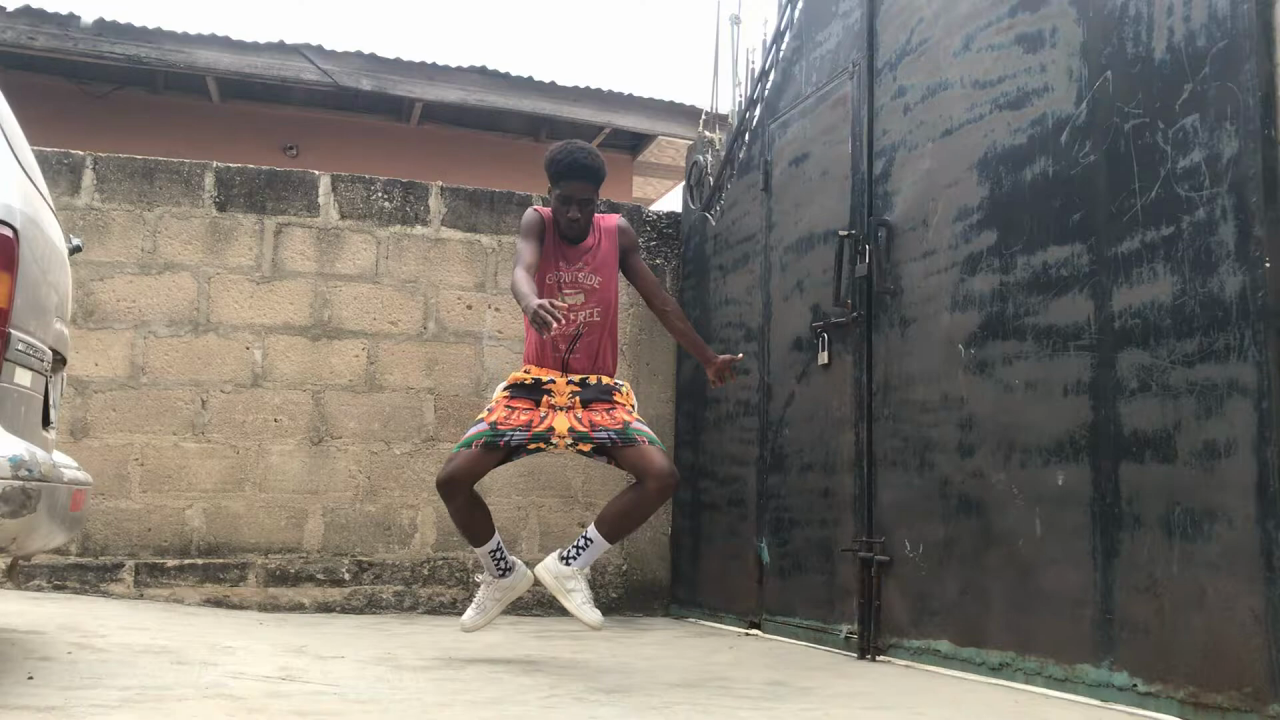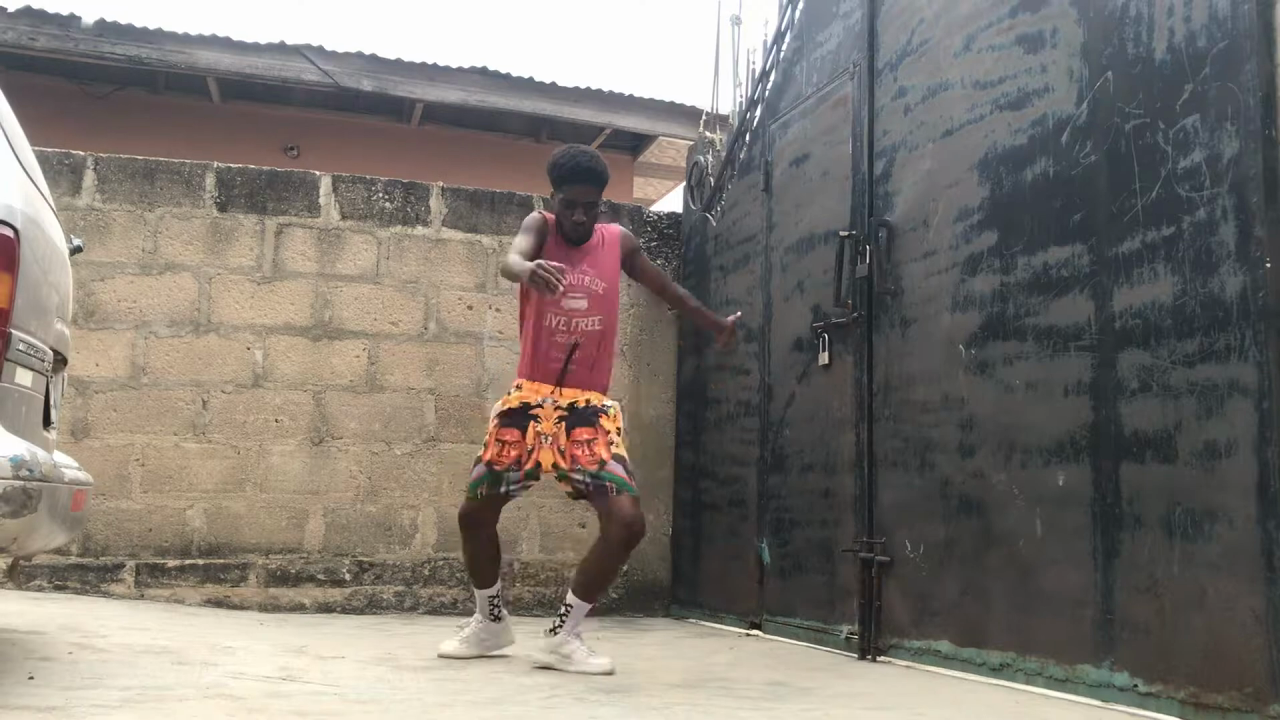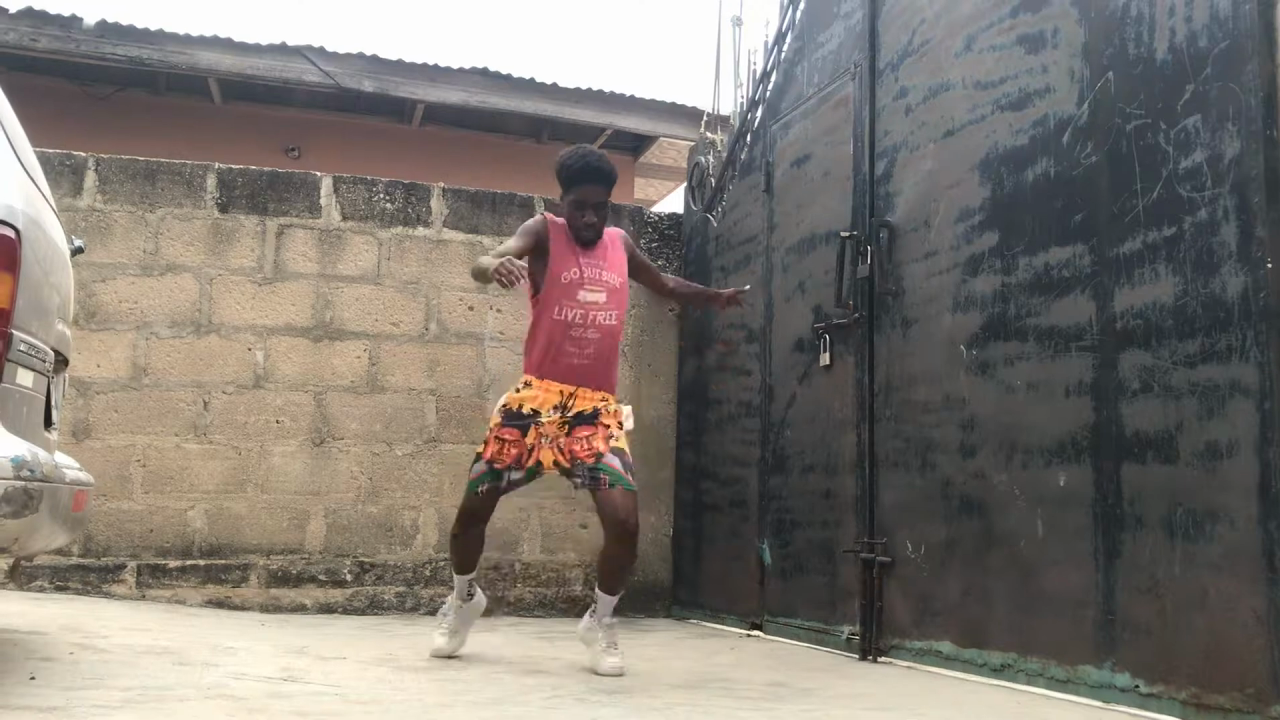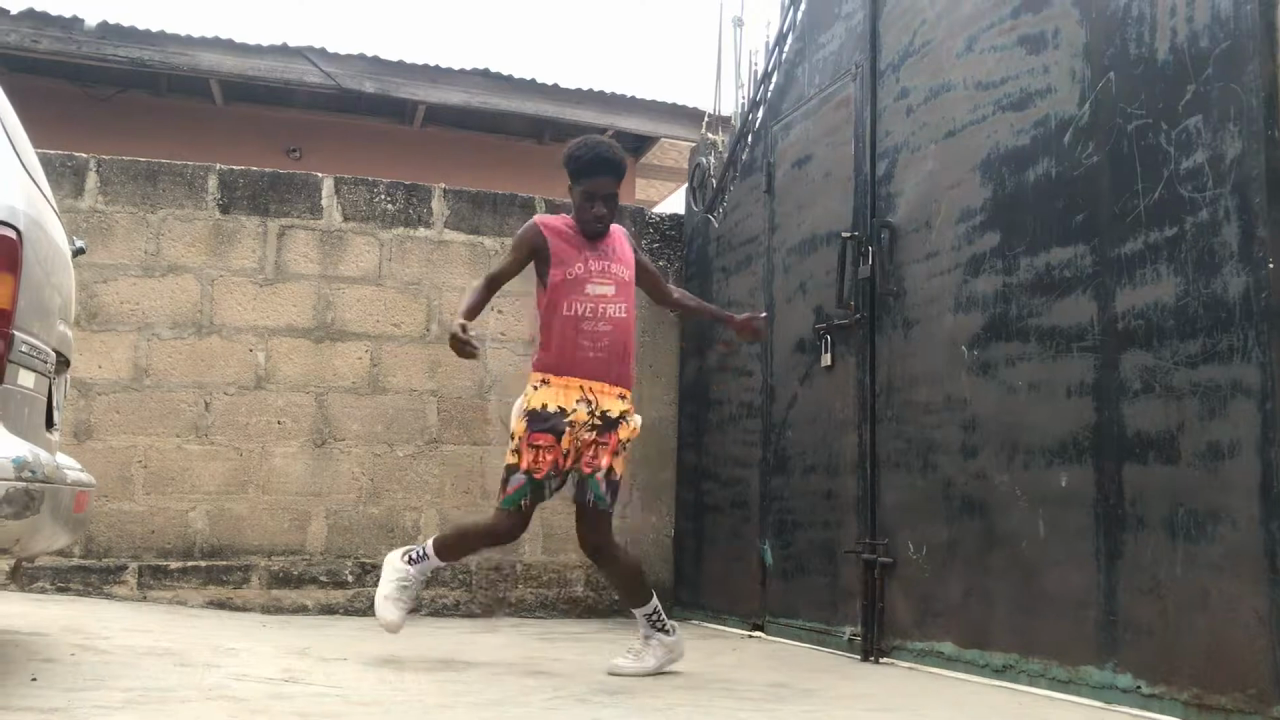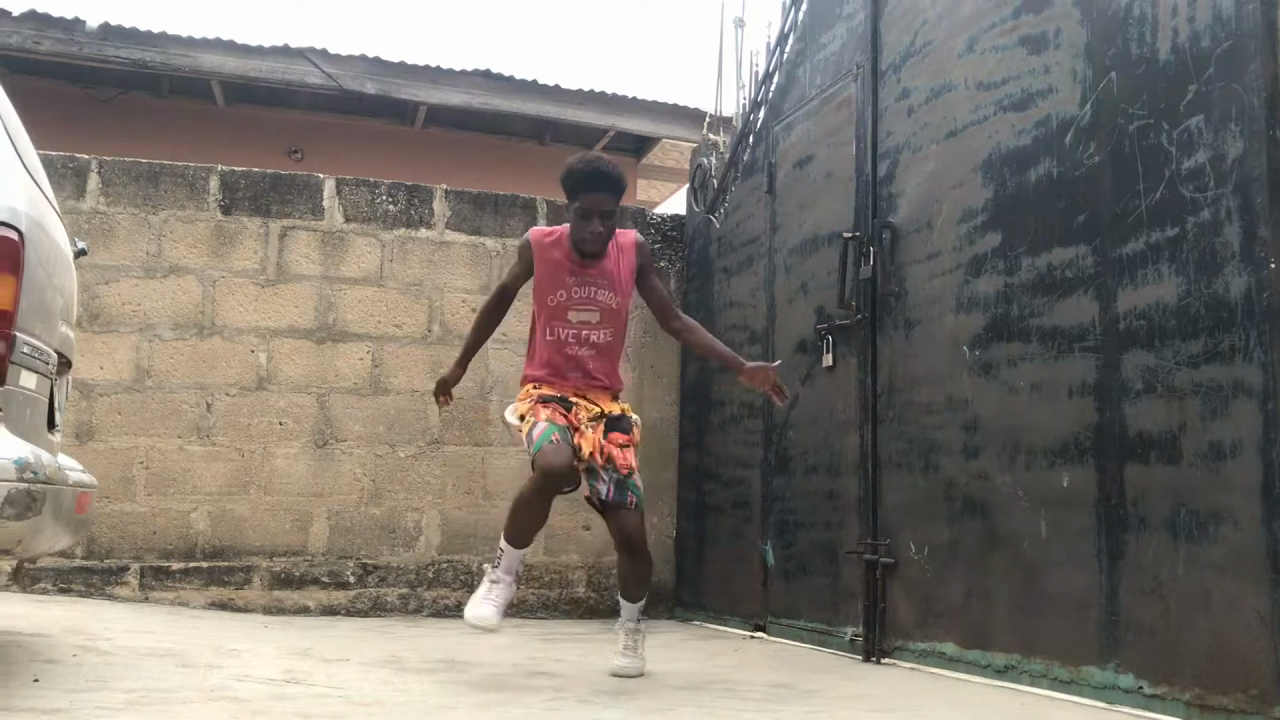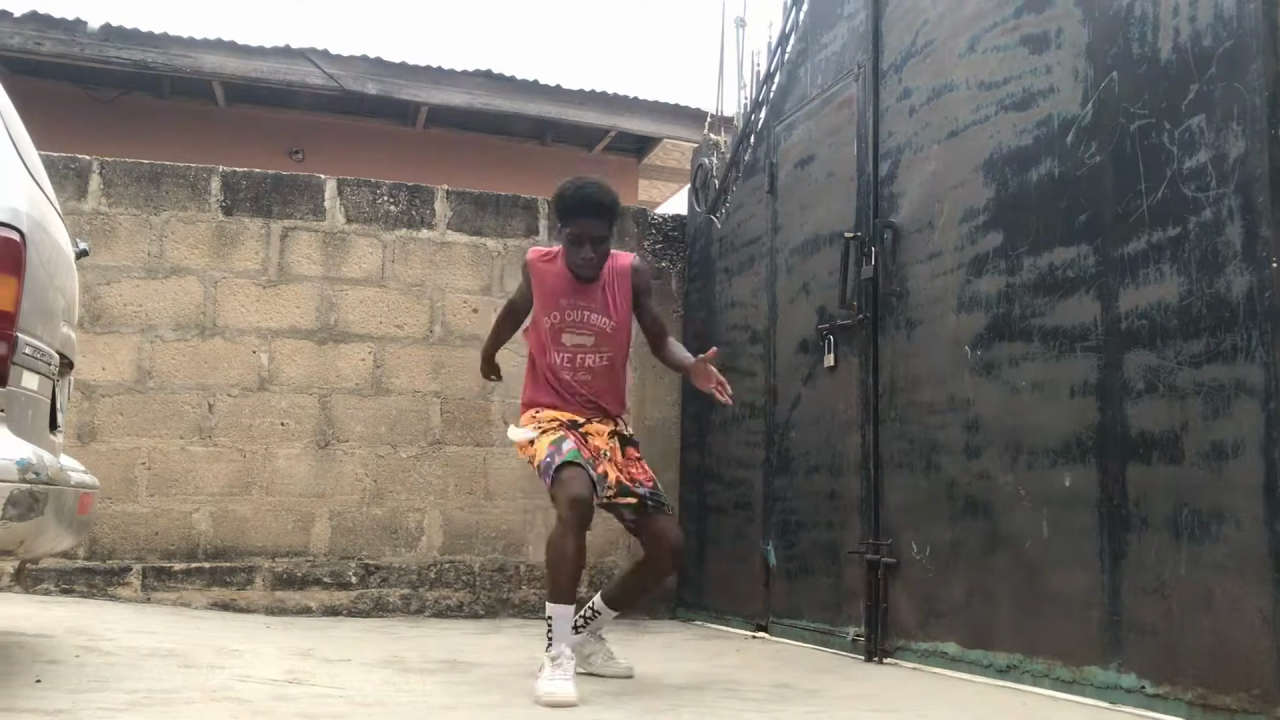
dt=0.1s
person 1, frame 1
left shoulder: (619, 233)
right shoulder: (538, 223)
left elbow: (657, 298)
right elbow: (520, 274)
left wrist: (707, 357)
right wrist: (532, 305)
left hip: (597, 387)
right hip: (537, 379)
left knee: (661, 475)
right knee: (454, 478)
left ankle: (571, 564)
right ankle: (503, 572)
person 1, frame 2
left shoulder: (619, 242)
right shoulder: (538, 227)
left elbow: (666, 288)
right elbow: (509, 262)
left wrist: (717, 324)
right wrist: (529, 267)
left hip: (588, 408)
right hip: (529, 399)
left knee: (627, 522)
right knee: (473, 514)
left ankle: (565, 633)
right ankle: (490, 620)
person 1, frame 3
left shoulder: (619, 242)
right shoulder: (544, 231)
left elbow: (662, 282)
right elbow: (486, 265)
left wrist: (718, 297)
right wrist: (498, 267)
left hip: (598, 405)
right hip: (537, 396)
left knee: (622, 518)
right knee: (474, 507)
left ankle: (600, 622)
right ankle: (463, 599)
person 1, frame 4
left shoulder: (623, 239)
right shoulder: (542, 233)
left elbow: (665, 292)
right elbow: (490, 283)
left wrist: (730, 321)
right wrist: (461, 322)
left hip: (610, 405)
right hip: (552, 396)
left knee: (597, 540)
right knee: (508, 525)
left ankle: (658, 633)
right ankle: (412, 565)
person 1, frame 5
left shoulder: (635, 250)
right shoulder: (537, 246)
left elbow: (671, 318)
right elbow: (500, 299)
left wrist: (741, 366)
right wrist: (459, 365)
left hip: (606, 405)
right hip: (548, 396)
left knee: (631, 536)
right knee: (552, 466)
left ankle: (631, 627)
right ankle: (502, 571)
person 1, frame 6
left shoulder: (632, 272)
right shoulder: (536, 264)
left elbow: (661, 340)
right elbow: (514, 311)
left wrist: (694, 367)
right wrist: (487, 353)
left hip: (607, 426)
right hip: (549, 420)
left knee: (669, 544)
right knee: (575, 501)
left ankle: (589, 628)
right ankle: (558, 650)
